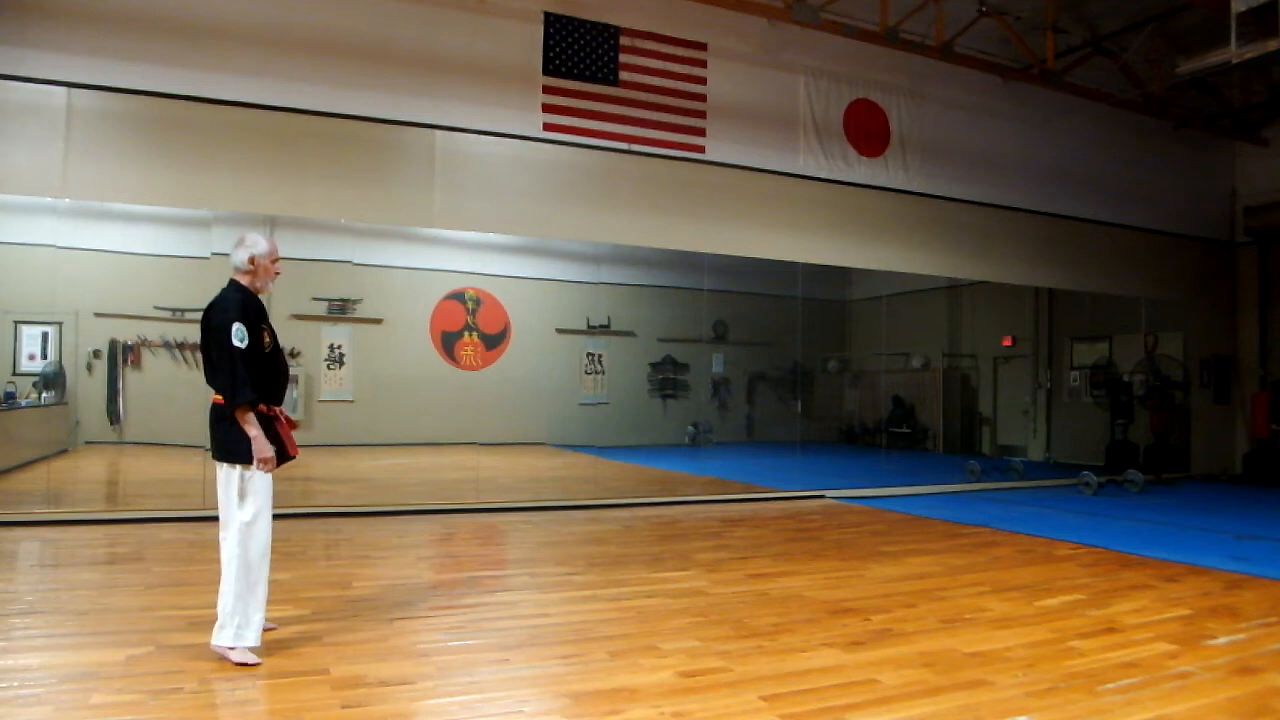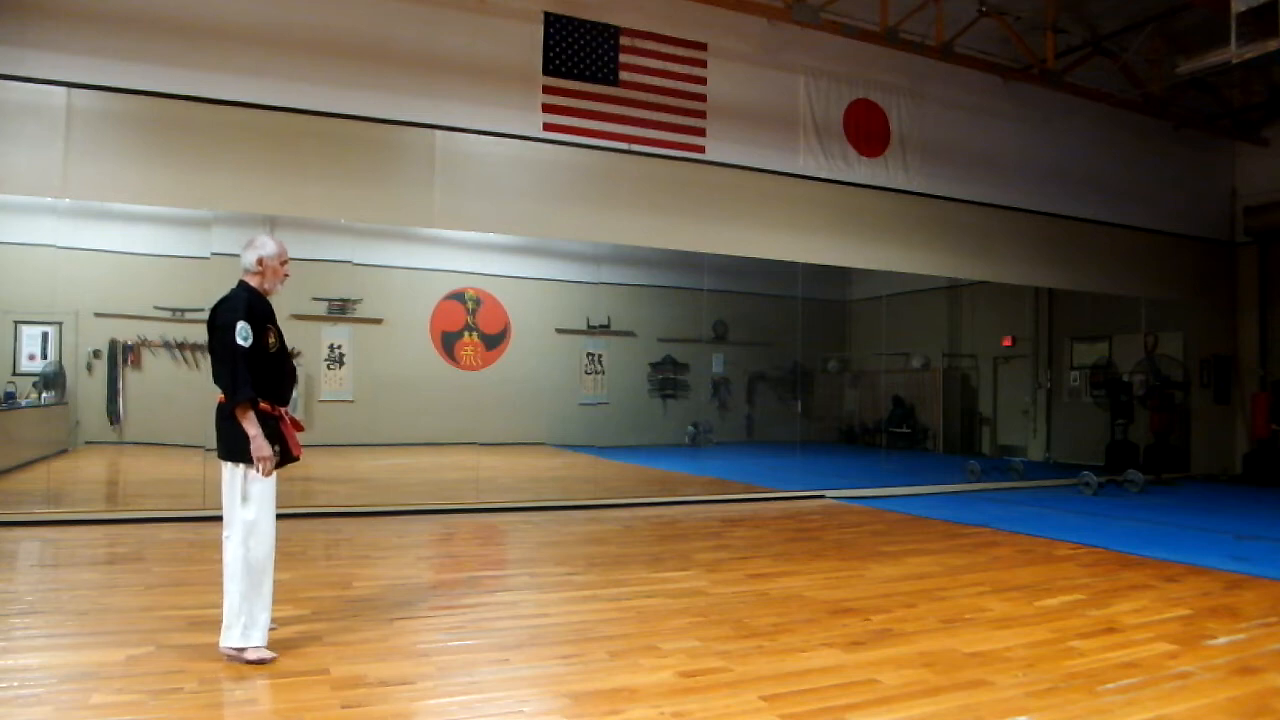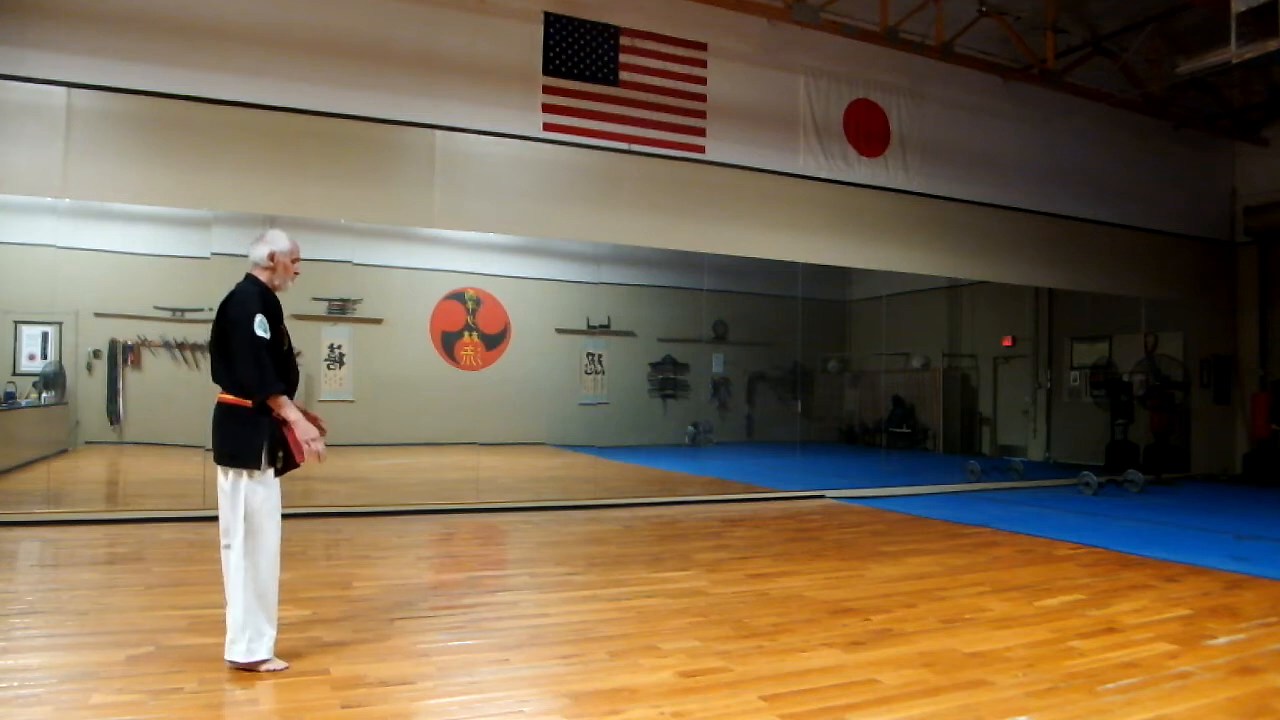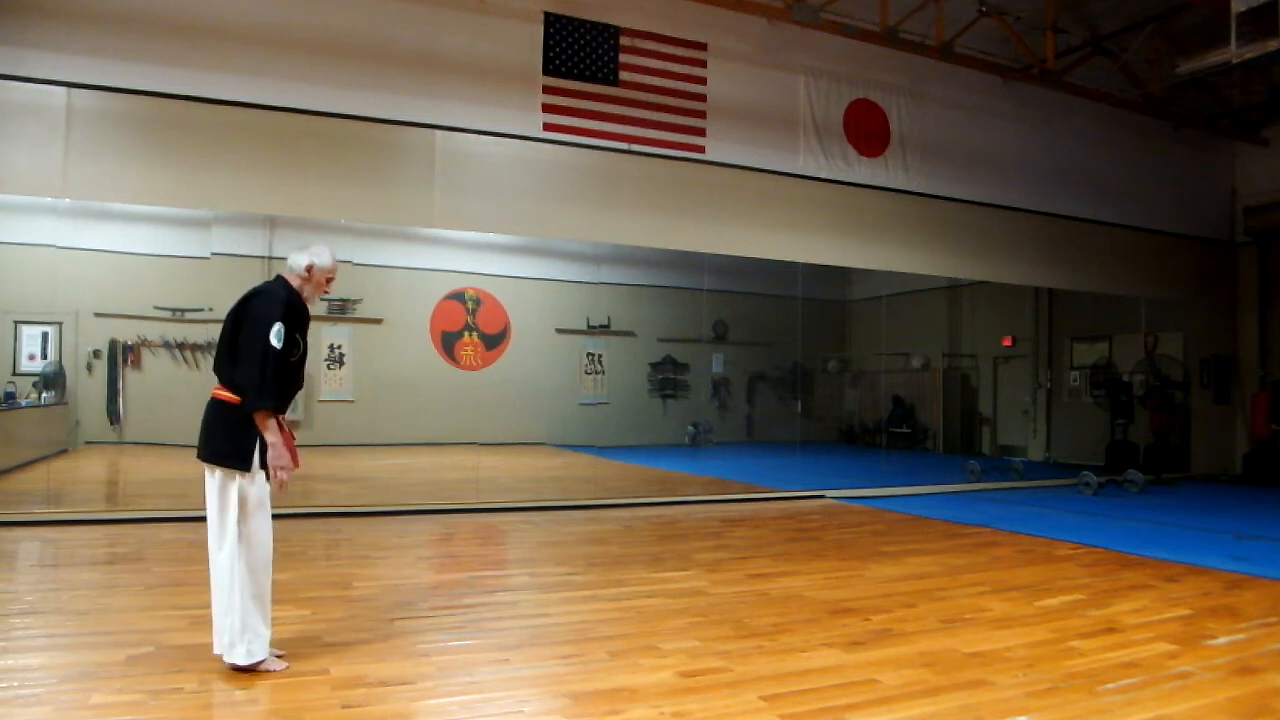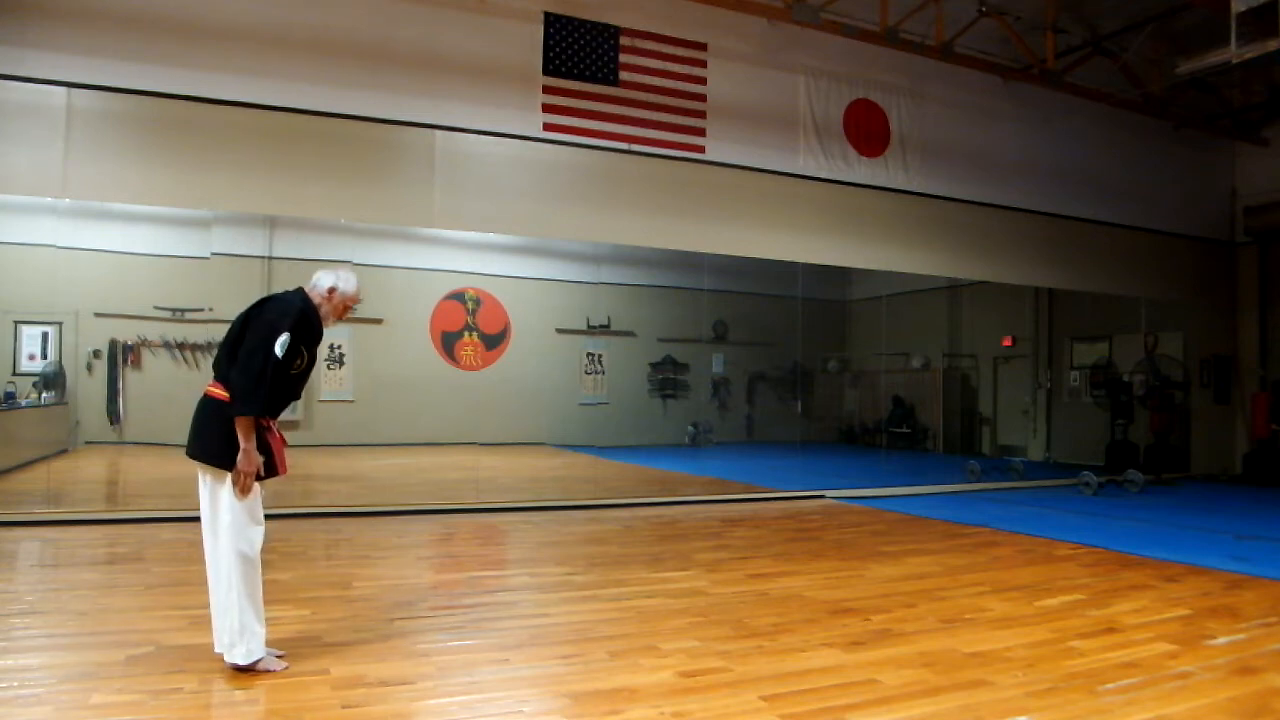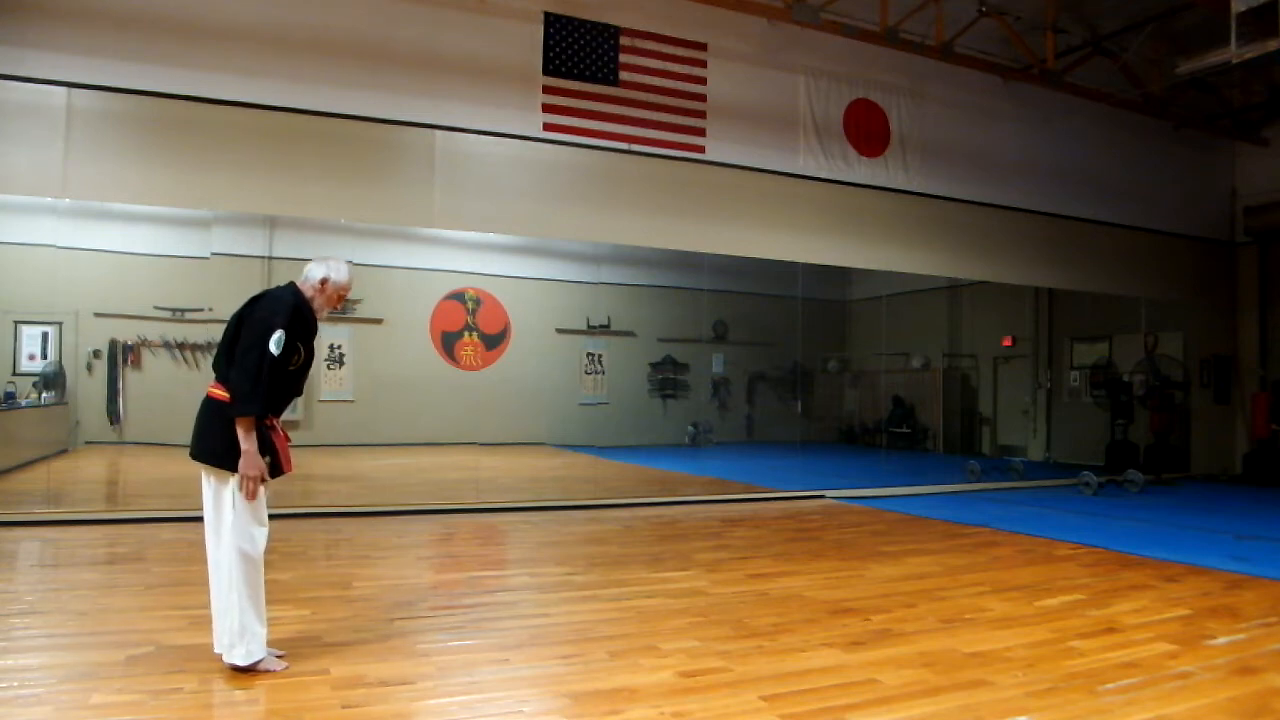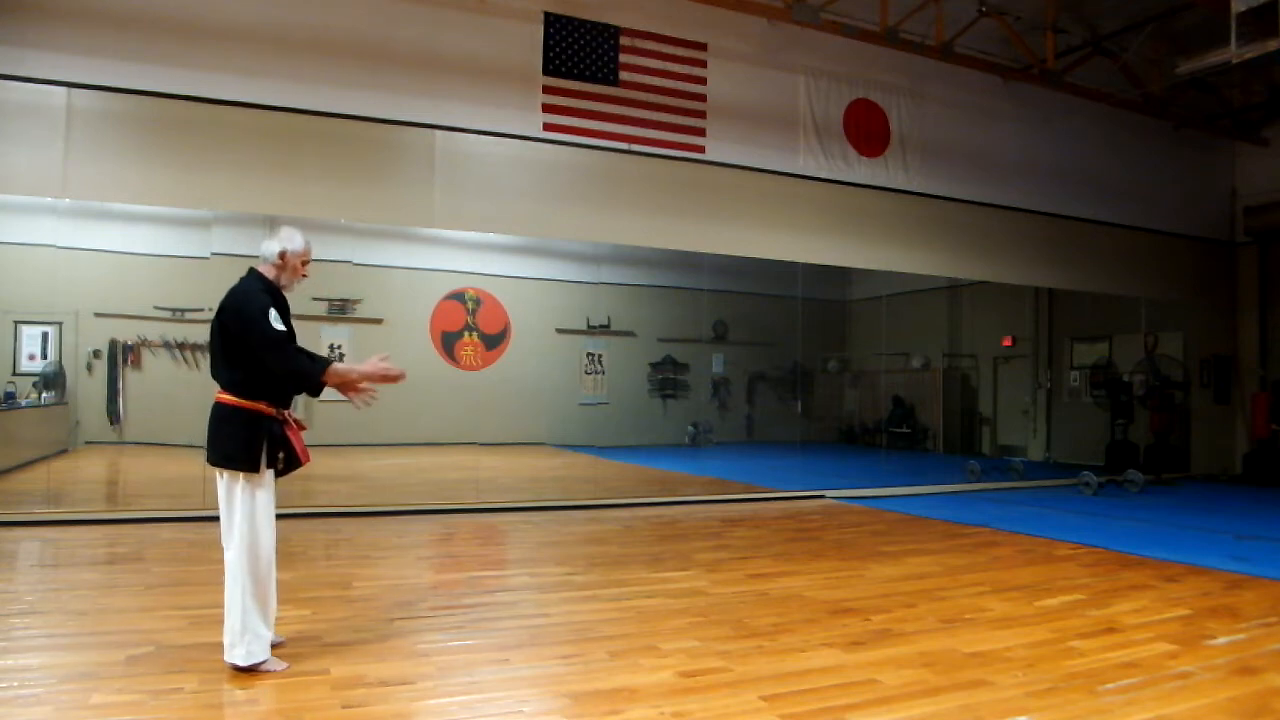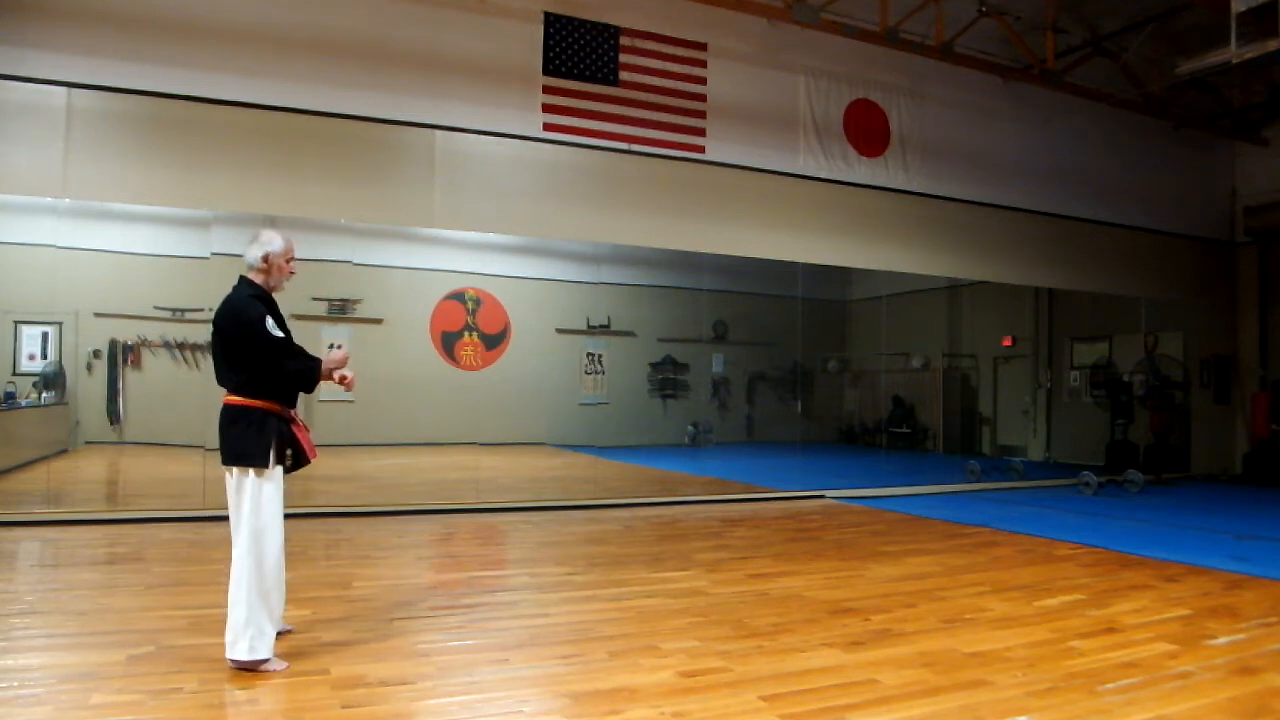
dt=0.4s
person 1, frame 1
left shoulder: (246, 304)
right shoulder: (231, 308)
right elbow: (233, 382)
left wrist: (270, 419)
right wrist: (258, 436)
left hip: (251, 426)
right hip: (242, 432)
left knee: (249, 526)
right knee: (247, 528)
left ankle: (244, 617)
right ankle: (232, 634)
person 1, frame 2
left shoulder: (256, 306)
right shoulder: (237, 307)
right elbow: (235, 381)
left wrist: (276, 420)
right wrist: (256, 436)
left hip: (259, 426)
right hip: (248, 431)
left knee: (249, 526)
right knee: (251, 528)
left ankle: (245, 619)
right ankle: (240, 634)
person 1, frame 3
left shoulder: (255, 300)
right shoulder: (250, 301)
right elbow: (258, 374)
left wrist: (294, 412)
right wrist: (296, 419)
left hip: (246, 426)
right hip: (249, 430)
left knee: (243, 531)
right knee: (256, 534)
left ankle: (245, 621)
right ankle: (249, 647)
person 1, frame 4
left shoulder: (277, 301)
right shoulder: (273, 303)
right elbow: (255, 379)
left wrist: (272, 436)
right wrist: (275, 442)
left hip: (233, 428)
right hip: (240, 431)
left knee: (236, 538)
right knee: (247, 538)
left ankle: (241, 638)
right ankle: (245, 648)
person 1, frame 5
left shoulder: (298, 317)
right shoulder: (286, 313)
right elbow: (247, 380)
left wrist: (254, 442)
right wrist: (247, 448)
left hip: (228, 429)
right hip: (229, 431)
left knee: (233, 537)
right knee: (237, 538)
left ankle: (242, 640)
right ankle: (244, 648)
person 1, frame 6
left shoulder: (293, 313)
right shoulder: (277, 309)
right elbow: (246, 382)
left wrist: (257, 443)
right wrist: (250, 450)
left hip: (233, 431)
right hip: (232, 433)
left knee: (236, 538)
right knee: (240, 539)
left ankle: (243, 640)
right ankle: (244, 650)
person 1, frame 7
left shoulder: (259, 297)
right shoulder: (251, 299)
left elbow: (284, 363)
right elbow: (290, 362)
left wrist: (346, 380)
right wrist: (359, 372)
left hip: (248, 429)
right hip: (246, 431)
left knee: (253, 535)
right knee: (249, 537)
left ankle: (253, 632)
right ankle: (246, 649)
person 1, frame 8
left shoulder: (252, 302)
right shoulder: (246, 307)
left elbow: (281, 362)
right elbow: (285, 364)
left wrist: (329, 374)
right wrist: (330, 364)
left hip: (256, 426)
right hip: (253, 429)
left knee: (263, 529)
right knee: (256, 533)
left ankle: (264, 619)
right ankle: (247, 646)
